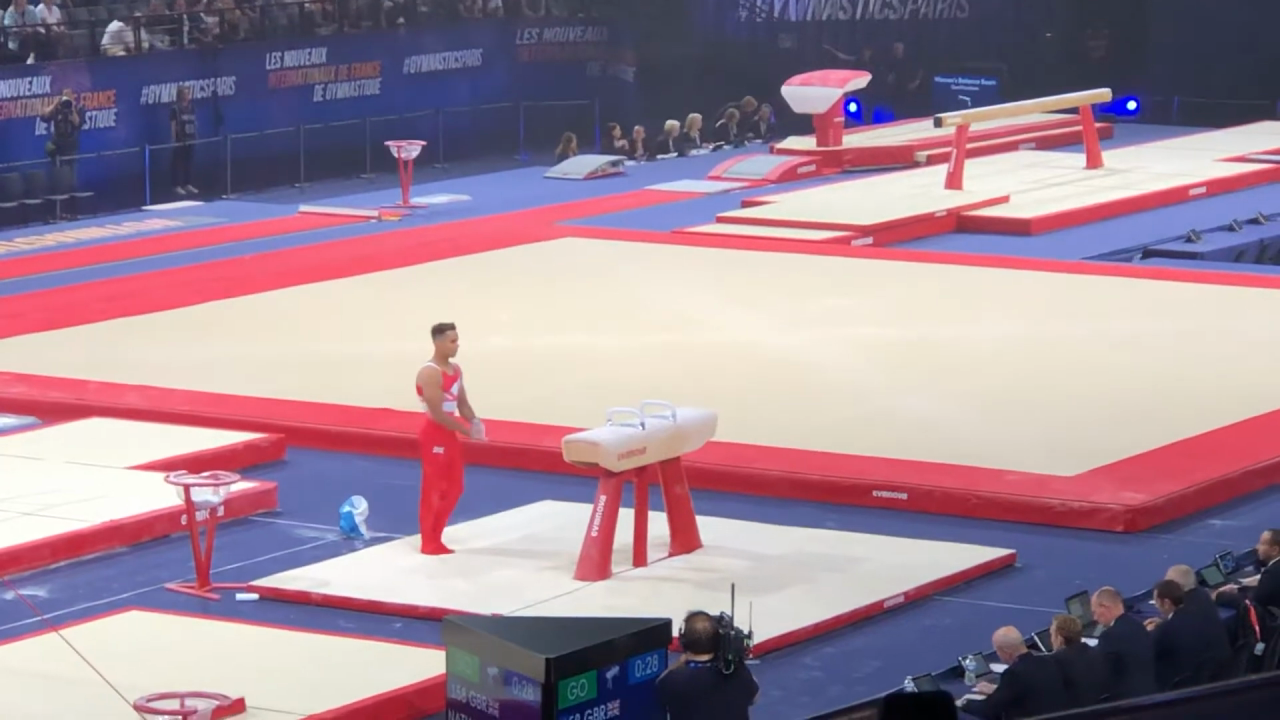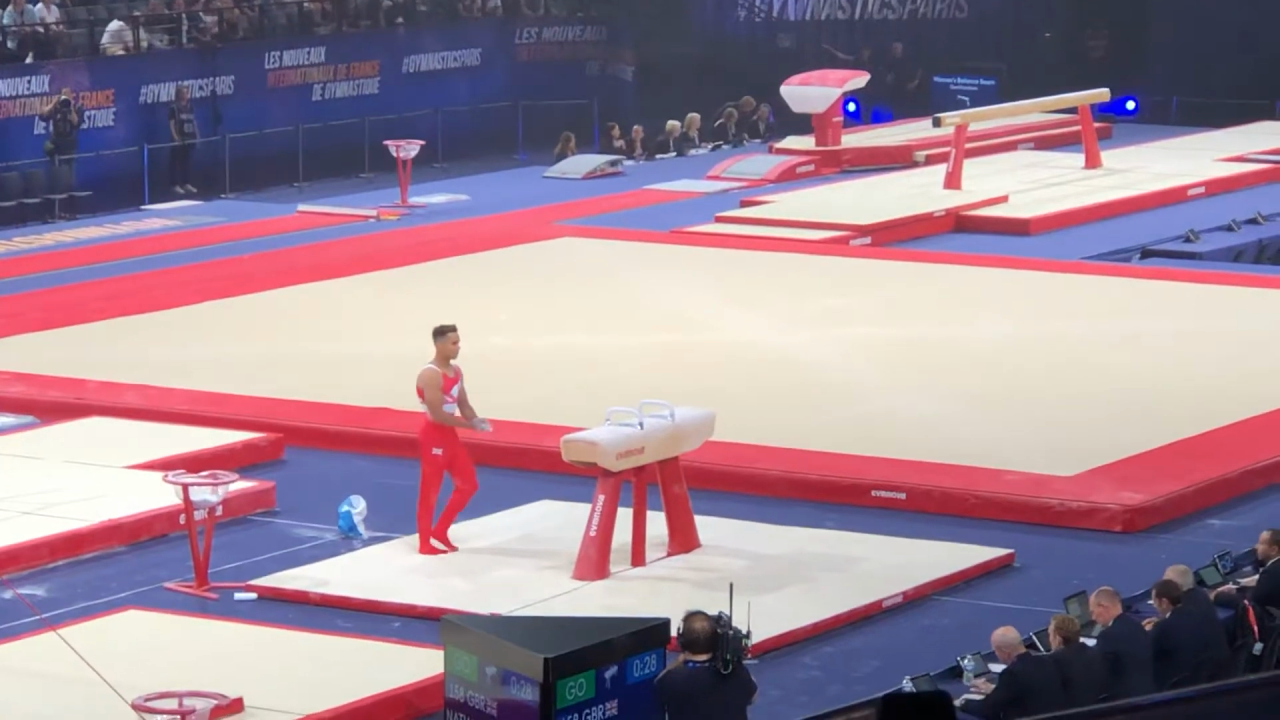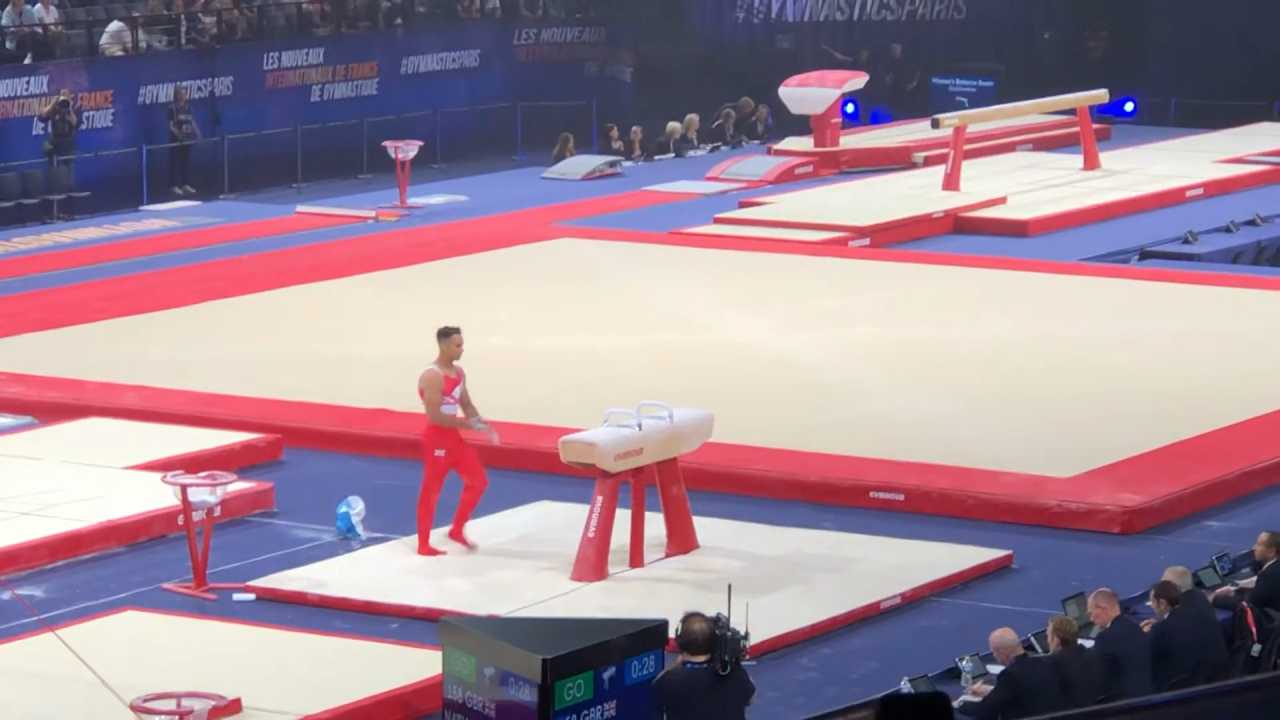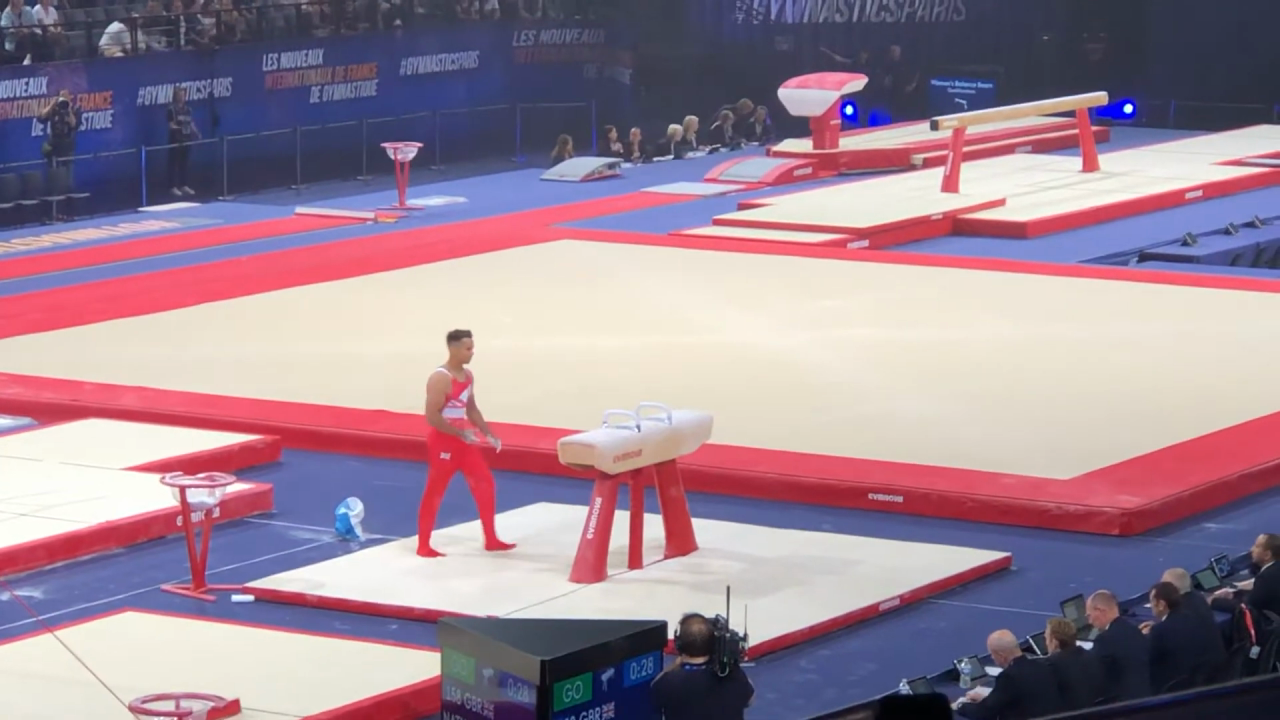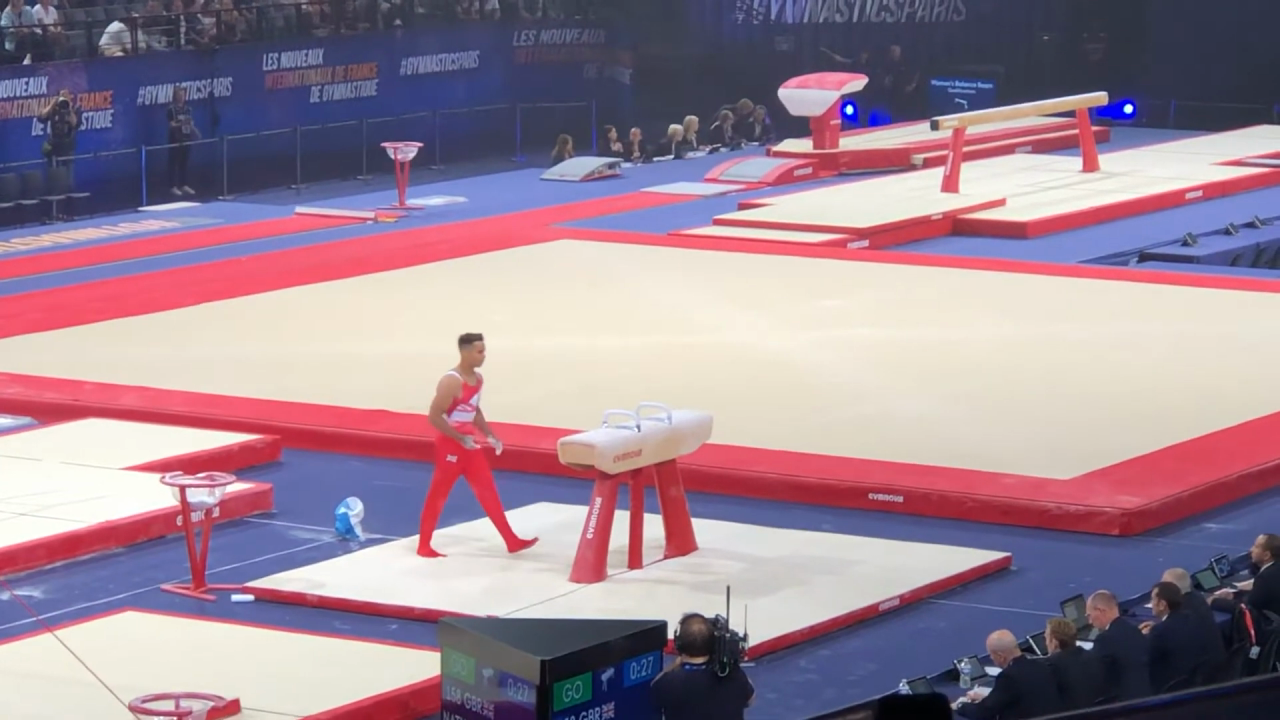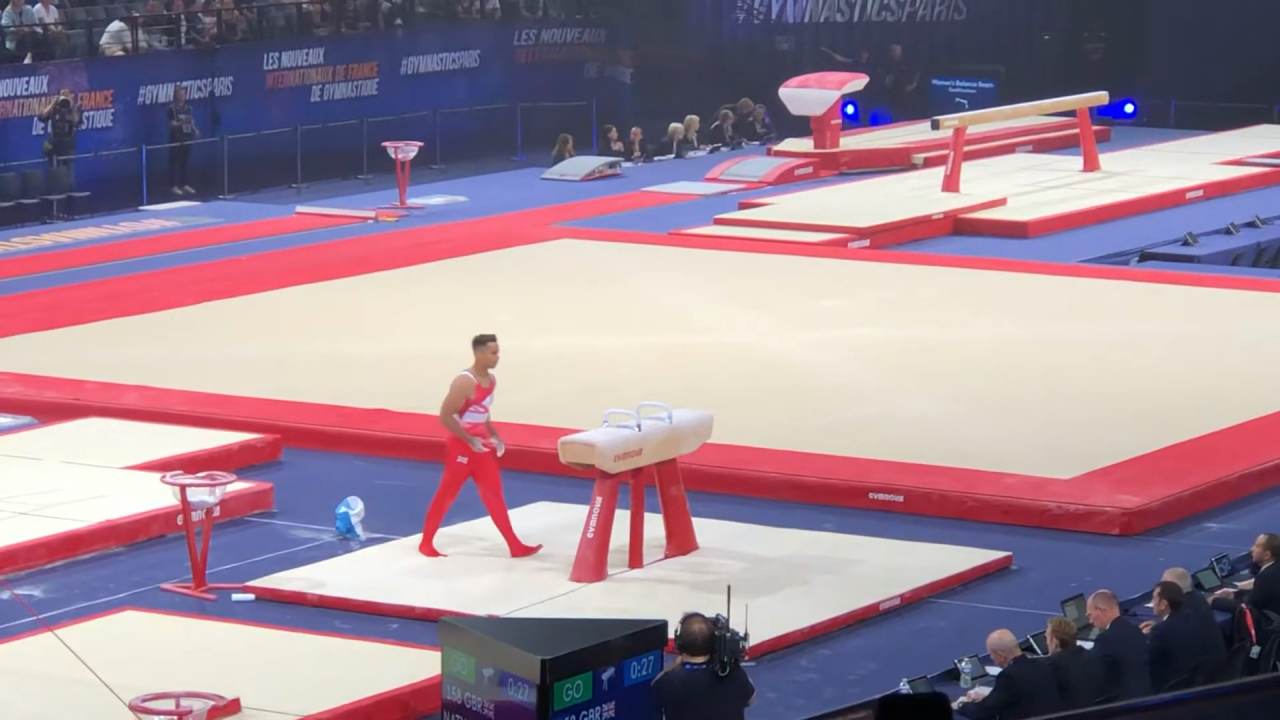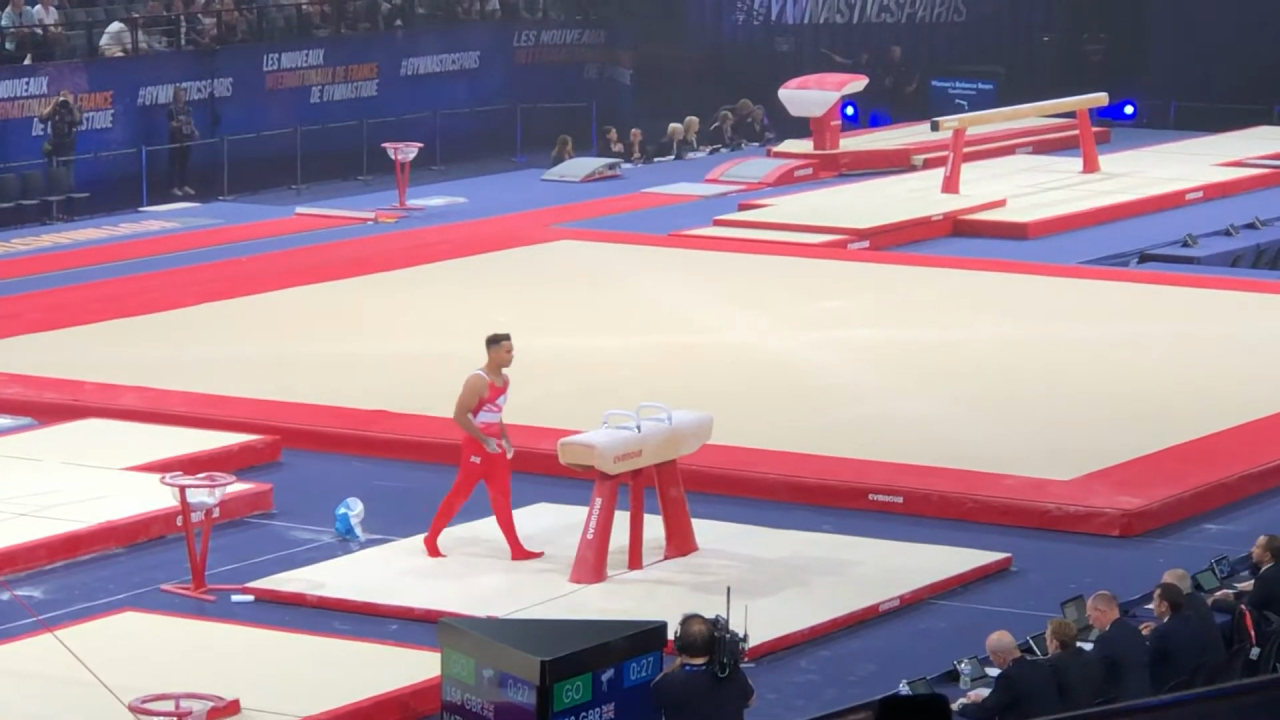
dt=0.1s
person 1, frame 1
left shoulder: (455, 369)
right shoulder: (429, 373)
left elbow: (462, 402)
right elbow: (437, 413)
left wrist: (474, 421)
right wrist: (466, 430)
left hip: (450, 435)
right hip: (434, 436)
left knee: (455, 489)
right knee: (433, 491)
left ankle: (436, 537)
right ankle: (428, 543)
person 1, frame 2
left shoulder: (456, 371)
right shoulder: (430, 375)
left elbow: (463, 404)
right elbow: (437, 415)
left wrist: (478, 421)
right wrist: (472, 425)
left hip: (451, 436)
right hip: (434, 437)
left knee: (469, 484)
right knee: (430, 490)
left ankle: (440, 530)
right ankle: (425, 542)
person 1, frame 3
left shoulder: (458, 372)
right shoulder: (432, 376)
left elbow: (467, 404)
right elbow: (435, 416)
left wrist: (482, 424)
right wrist: (469, 424)
left hip: (454, 437)
right hip: (437, 438)
left knee: (478, 481)
right knee: (431, 491)
left ankle: (457, 530)
right ankle: (424, 544)
person 1, frame 4
left shoulder: (468, 375)
right shoulder: (440, 379)
right elbow: (431, 417)
left wrist: (487, 432)
right wrist: (460, 433)
left hip: (463, 441)
right hip: (444, 442)
left knee: (485, 484)
right knee: (435, 494)
left ankle: (491, 540)
right ankle: (423, 545)
person 1, frame 5
left shoulder: (477, 378)
right shoulder: (450, 382)
right elbow: (434, 418)
left wrist: (489, 435)
right wrist: (460, 439)
left hip: (470, 444)
right hip: (450, 445)
left knee: (488, 491)
right knee: (437, 495)
left ankle: (512, 541)
right ankle: (424, 545)
person 1, frame 6
left shoulder: (491, 379)
right shoulder: (464, 383)
right elbow: (446, 417)
left wrist: (496, 436)
right wrist: (469, 440)
left hip: (483, 445)
right hip: (462, 446)
left knee: (494, 495)
right knee: (446, 495)
left ankle: (515, 546)
right ankle: (426, 542)
person 1, frame 7
left shoulder: (504, 379)
right shoulder: (477, 381)
right elbow: (459, 416)
left wrist: (505, 438)
right wrist: (483, 440)
left hip: (495, 445)
right hip: (477, 447)
left knee: (503, 497)
right knee: (459, 496)
left ankle: (517, 549)
right ankle: (431, 538)
